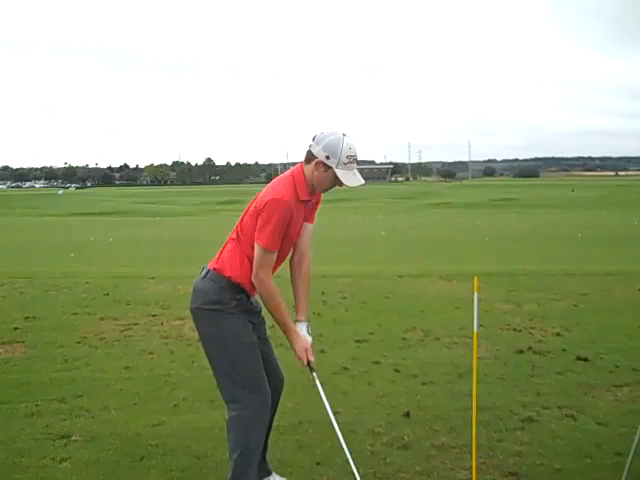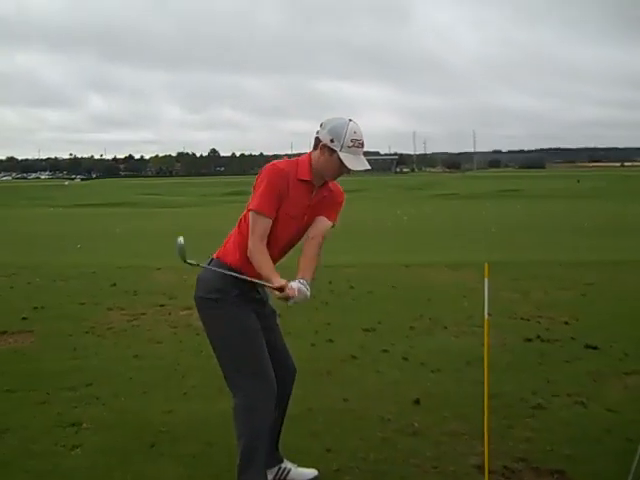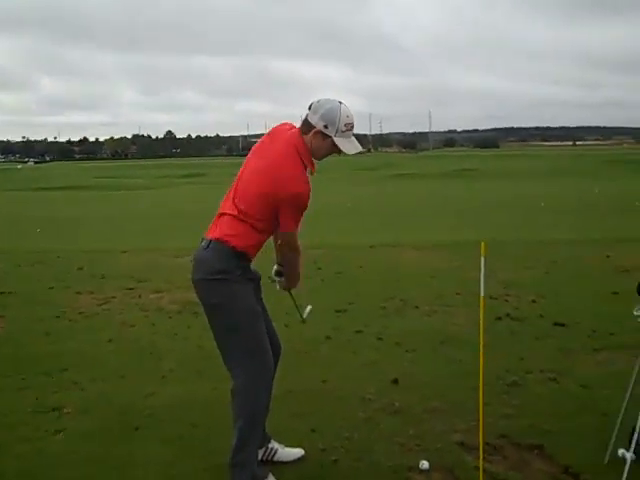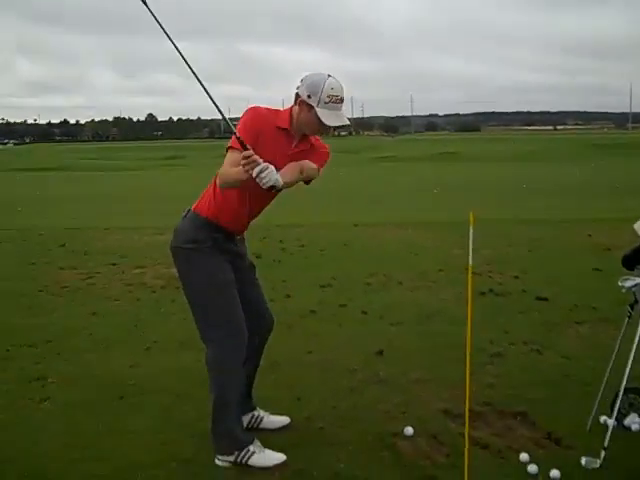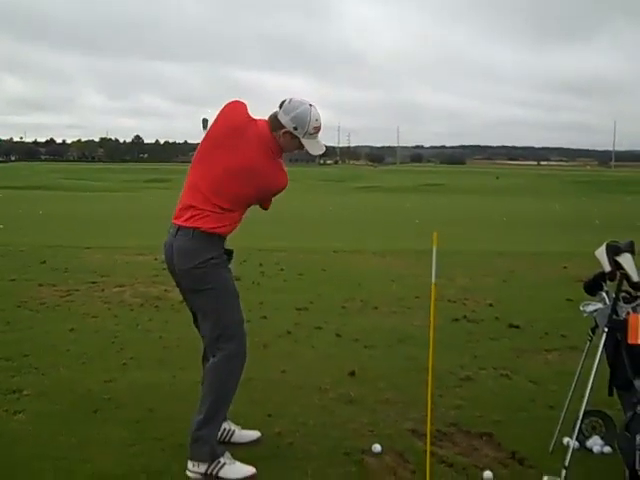
dt=1s
person 1, frame 1
left shoulder: (310, 193)
right shoulder: (280, 202)
left elbow: (301, 258)
right elbow: (262, 278)
left wrist: (302, 323)
right wrist: (292, 334)
left hip: (239, 296)
right hip: (219, 298)
left knee: (271, 383)
right knee: (251, 397)
person 1, frame 2
left shoulder: (334, 197)
right shoulder: (278, 173)
left elbow: (314, 242)
right elbow: (255, 244)
left wrist: (301, 283)
right wrist: (275, 281)
left hip: (251, 287)
right hip: (222, 286)
left knee: (283, 374)
right knee: (256, 386)
person 1, frame 3
left shoulder: (281, 133)
right shoulder: (297, 184)
right elbow: (288, 245)
left wrist: (284, 268)
right wrist: (292, 278)
left hip: (221, 259)
right hip: (223, 267)
left knee: (267, 351)
right knee: (254, 369)
left ankle: (256, 443)
person 1, frame 4
left shoulder: (318, 153)
right shoulder: (257, 118)
left elbow: (292, 173)
right elbow: (225, 178)
left wrist: (272, 175)
right wrist: (248, 170)
left hip: (232, 240)
right hip: (199, 236)
left knee: (258, 324)
right knee: (228, 337)
left ankle: (241, 410)
right ankle: (230, 444)
person 1, frame 5
left shoulder: (234, 112)
right shoulder: (275, 177)
left hip: (177, 241)
right hip: (202, 250)
left knee: (217, 339)
right knee: (230, 348)
left ankle: (212, 422)
